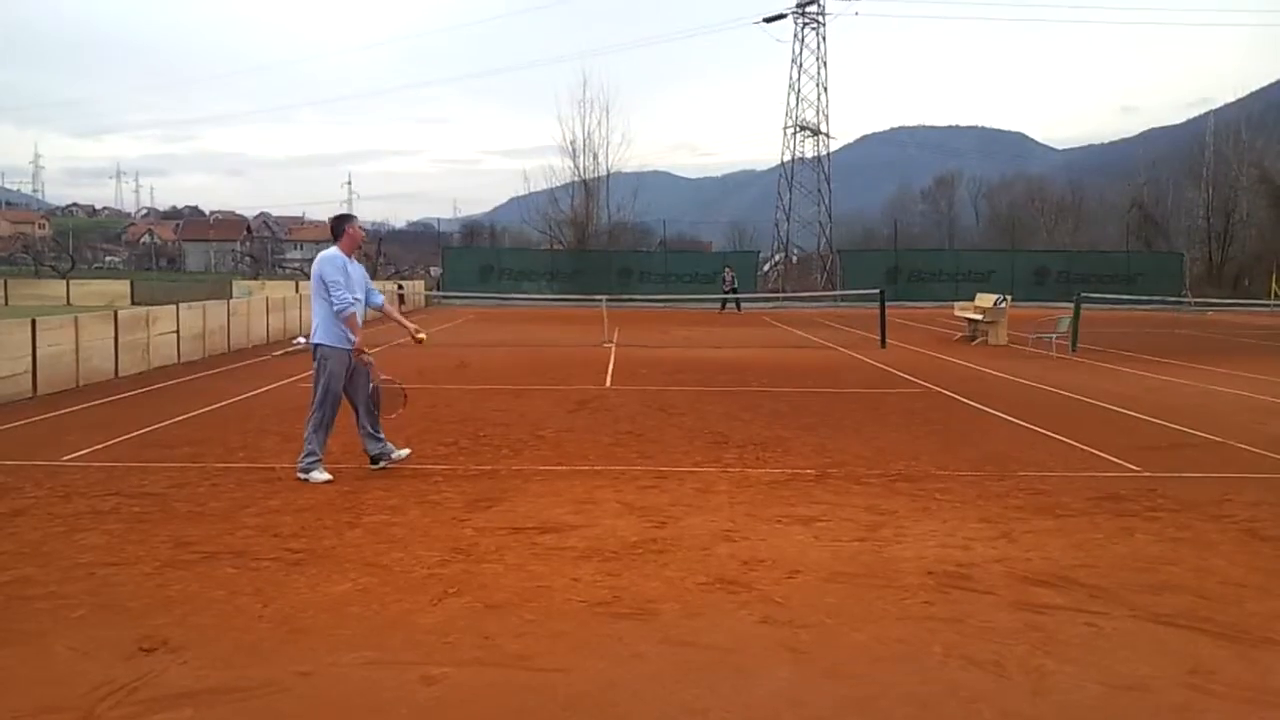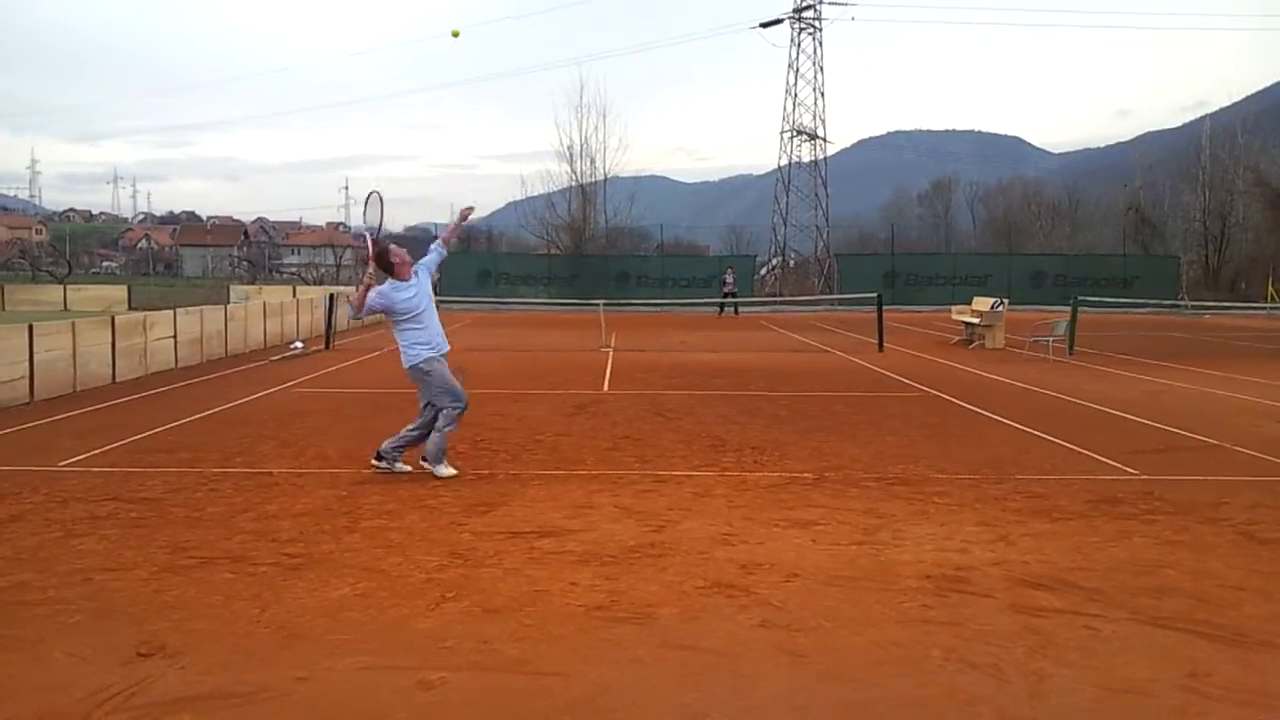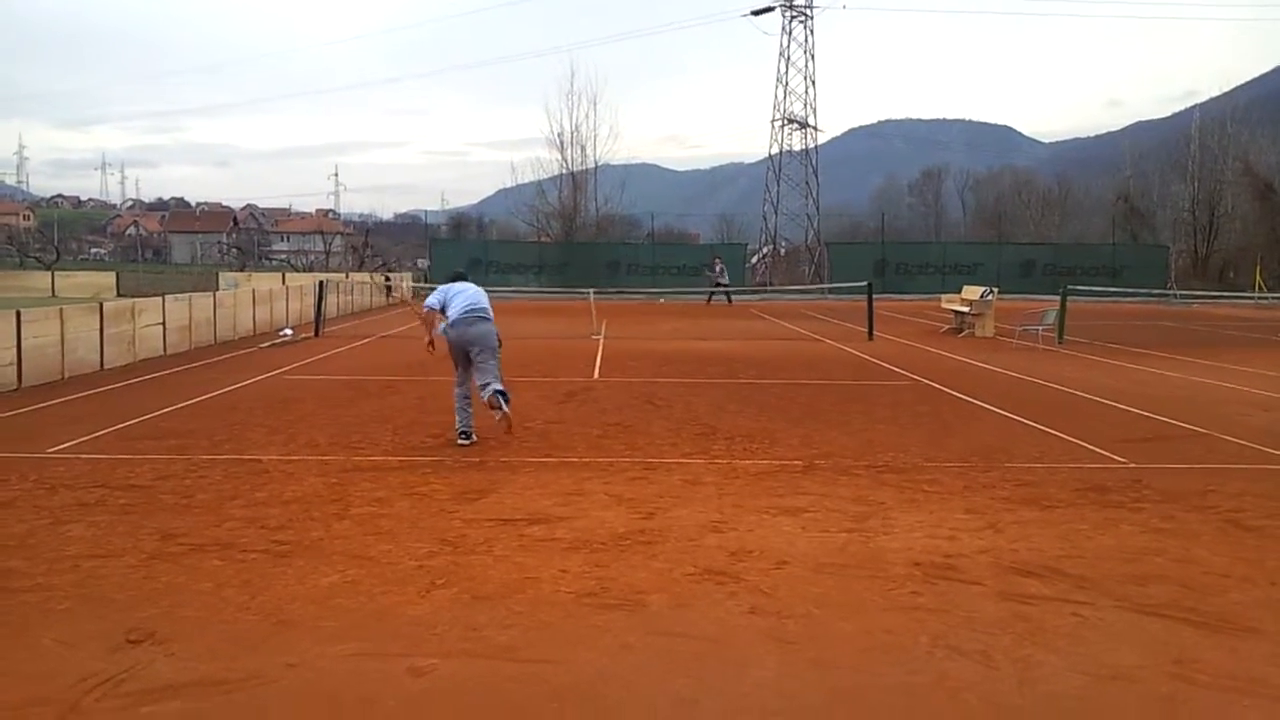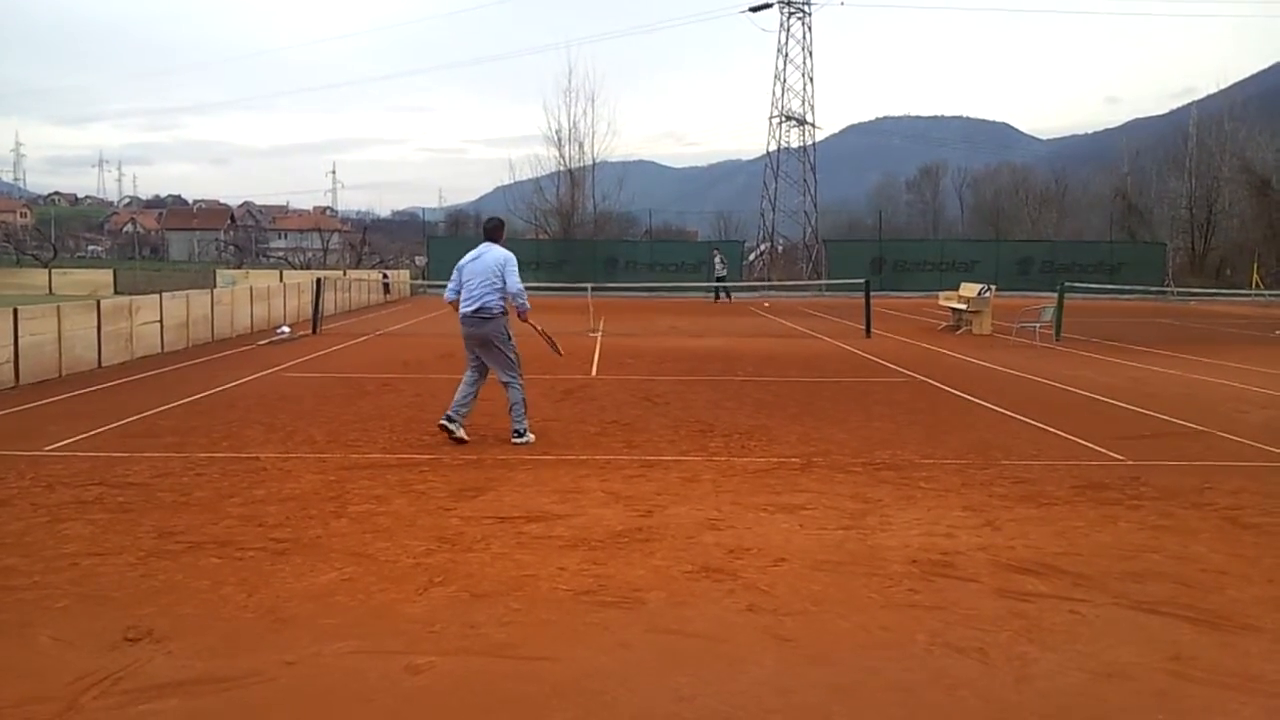
dt=0.7s
person 1, frame 1
left shoulder: (358, 268)
right shoulder: (329, 259)
left elbow: (378, 300)
right elbow: (341, 301)
left wrist: (405, 324)
right wrist: (358, 336)
left hip: (352, 347)
right hip: (331, 345)
left knee: (366, 398)
right knee: (326, 405)
left ankle: (379, 452)
right ankle: (309, 464)
person 1, frame 2
left shoulder: (422, 272)
right shoulder: (385, 293)
left elbow: (440, 246)
right elbow: (355, 310)
left wrist: (459, 221)
right wrist: (365, 287)
left hip: (436, 357)
right hip: (421, 360)
left knee: (431, 415)
right knee: (457, 401)
left ankle: (387, 455)
right ankle: (433, 458)
person 1, frame 3
left shoulder: (443, 290)
right shoulder: (479, 292)
left elbow: (429, 307)
left wrist: (429, 335)
right wrist: (444, 324)
left hip: (455, 330)
right hip: (482, 328)
left knee: (462, 380)
right knee: (490, 380)
left ankle: (464, 431)
right ankle: (496, 396)
person 1, frame 4
left shoulder: (466, 259)
right shoulder: (506, 256)
left elbow: (450, 296)
right elbow: (515, 288)
right wrist: (523, 311)
left hip: (468, 323)
right hip: (492, 323)
left knee: (474, 373)
right knee: (511, 377)
left ankle: (452, 417)
right ankle: (519, 430)
